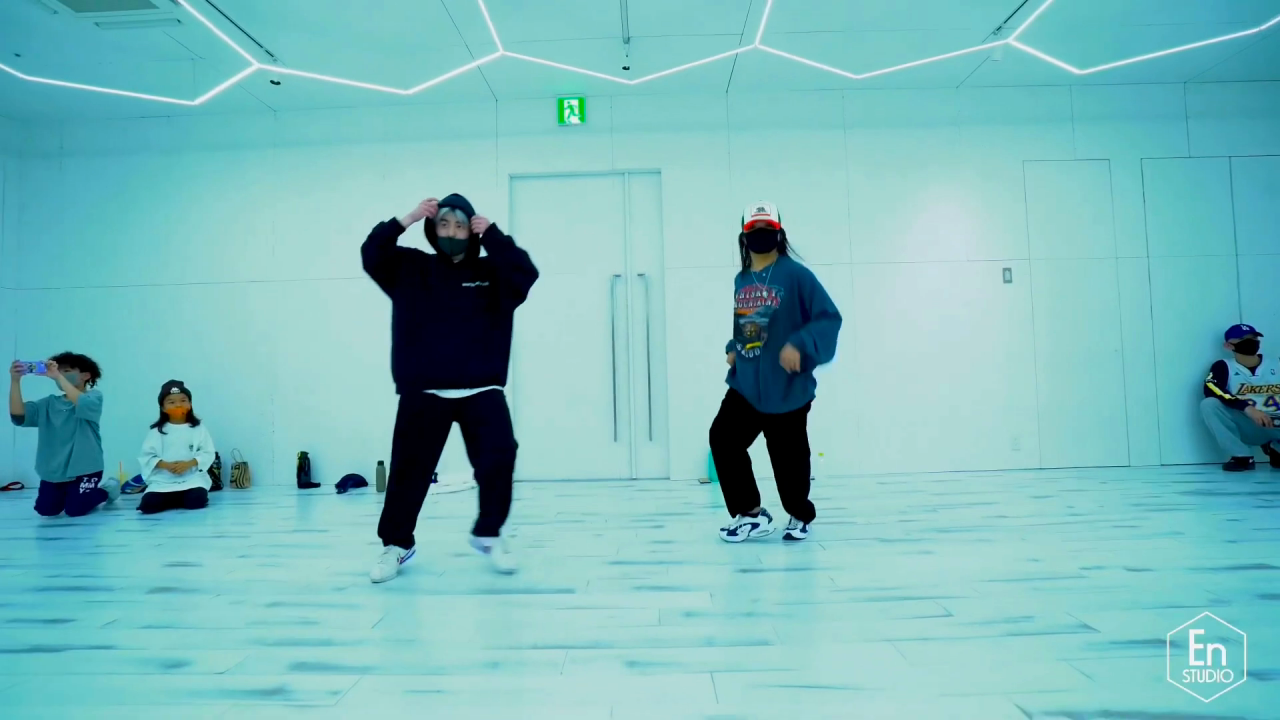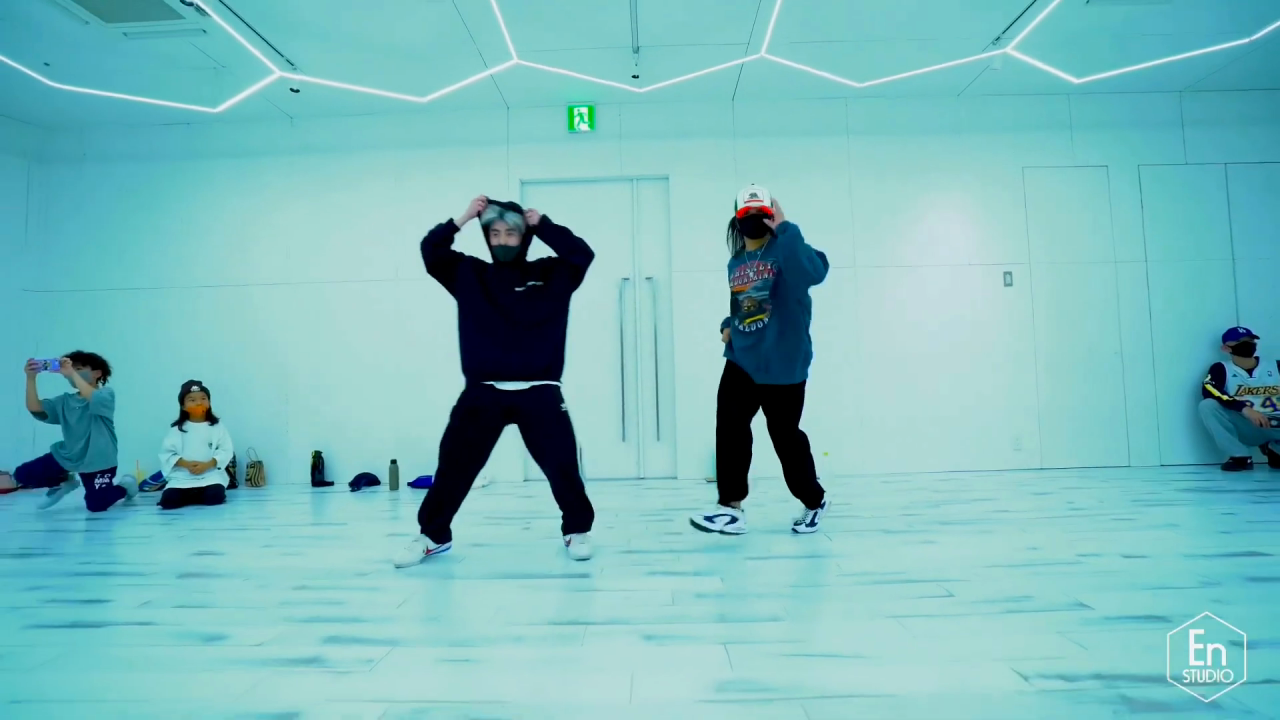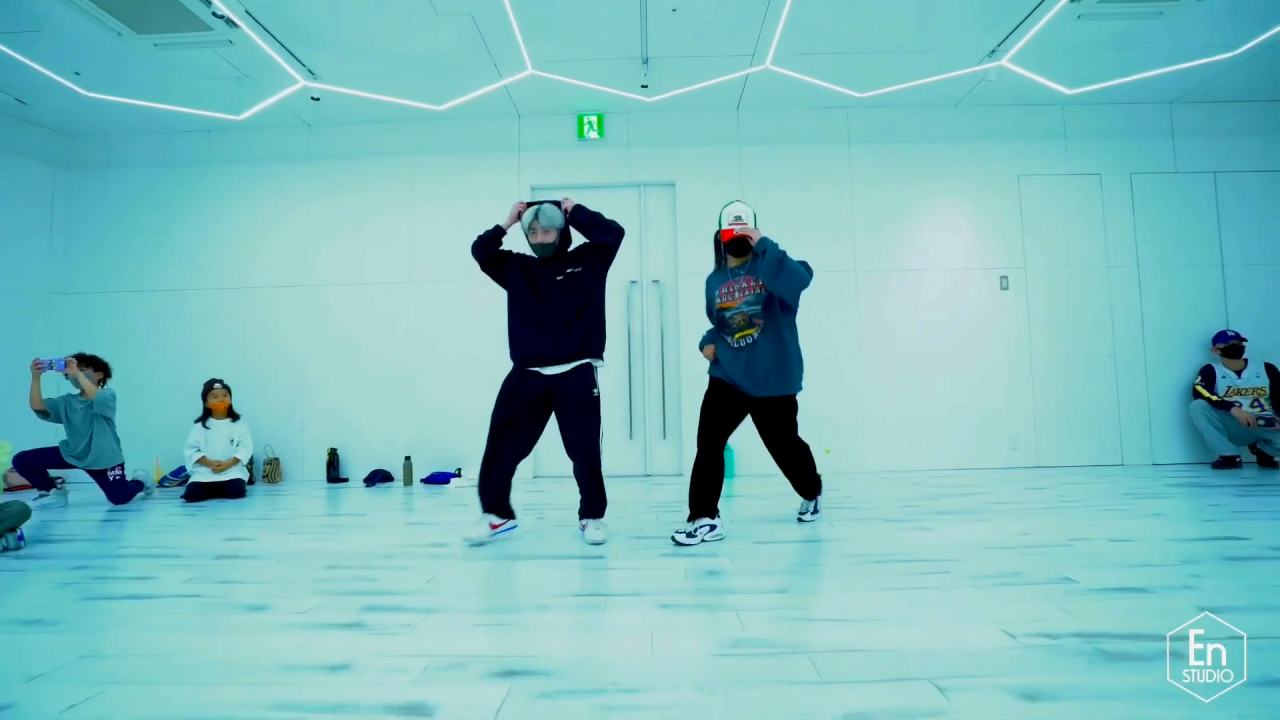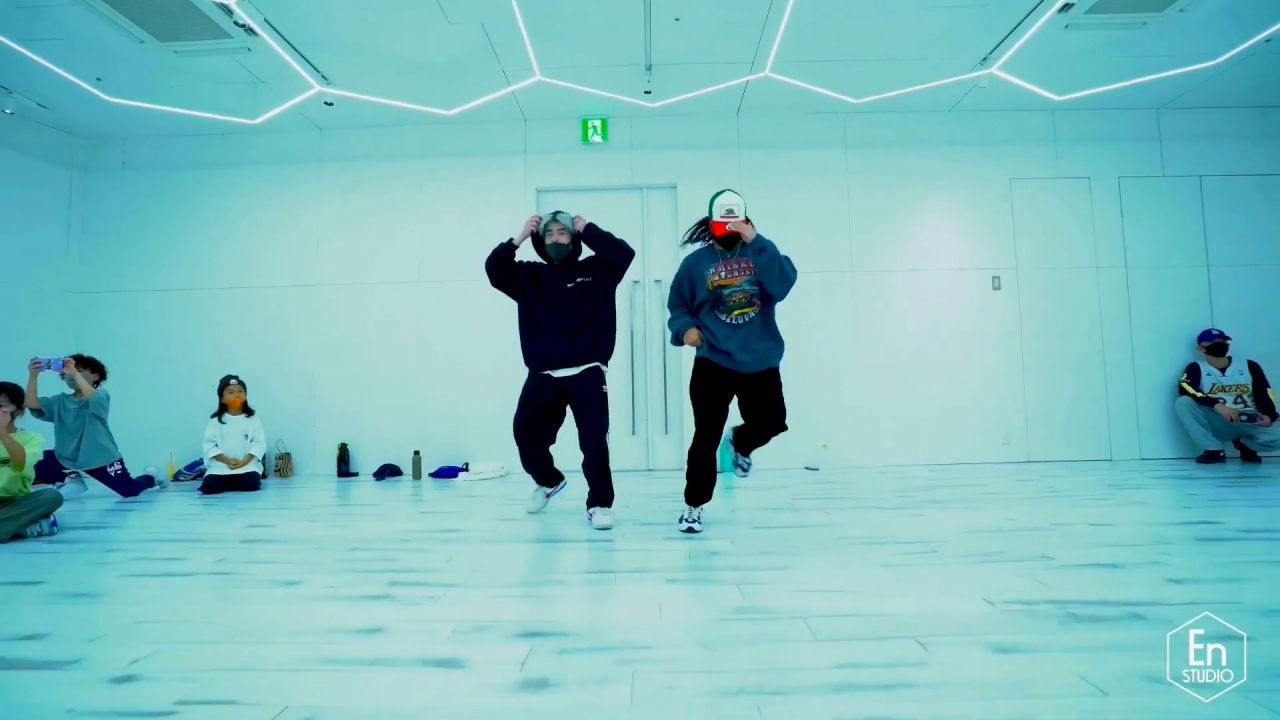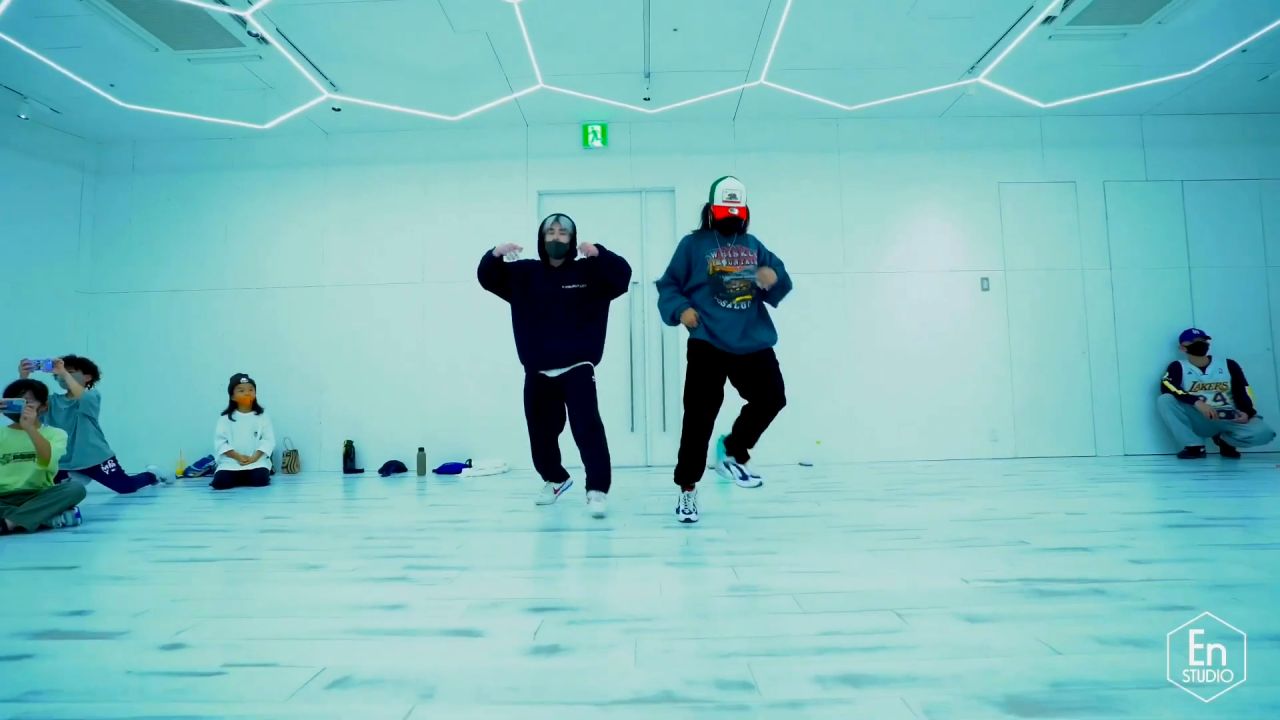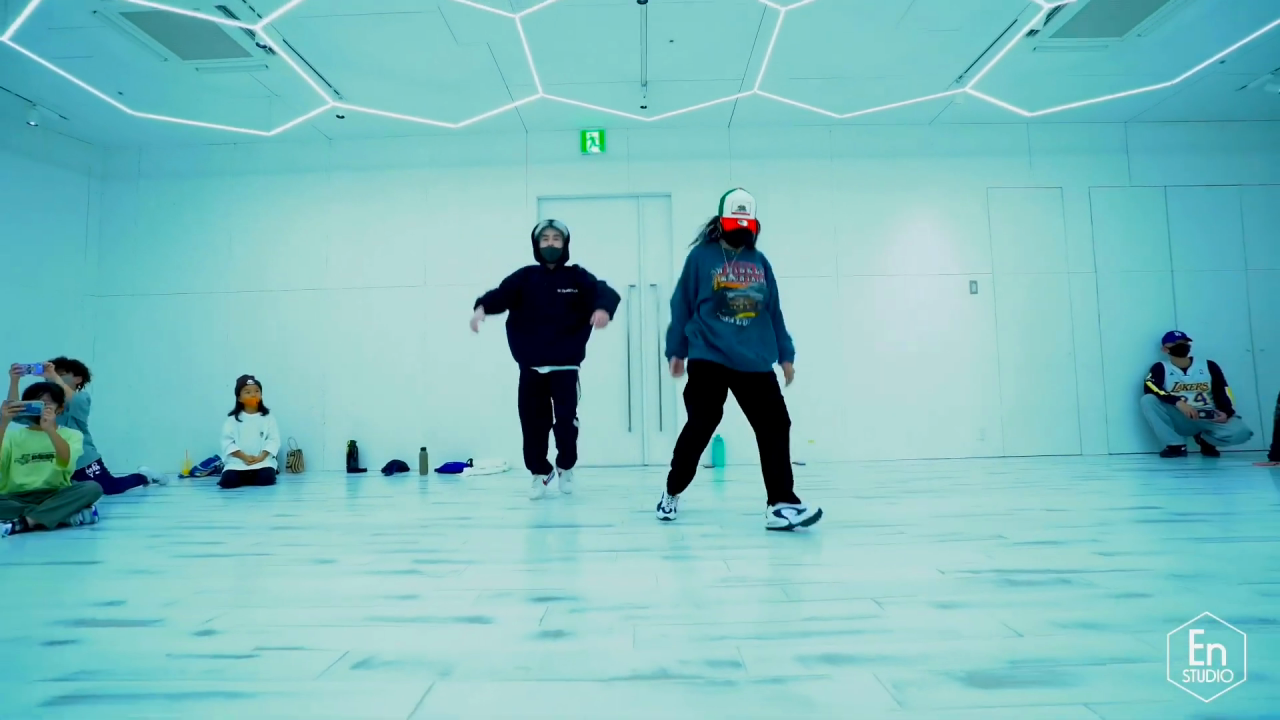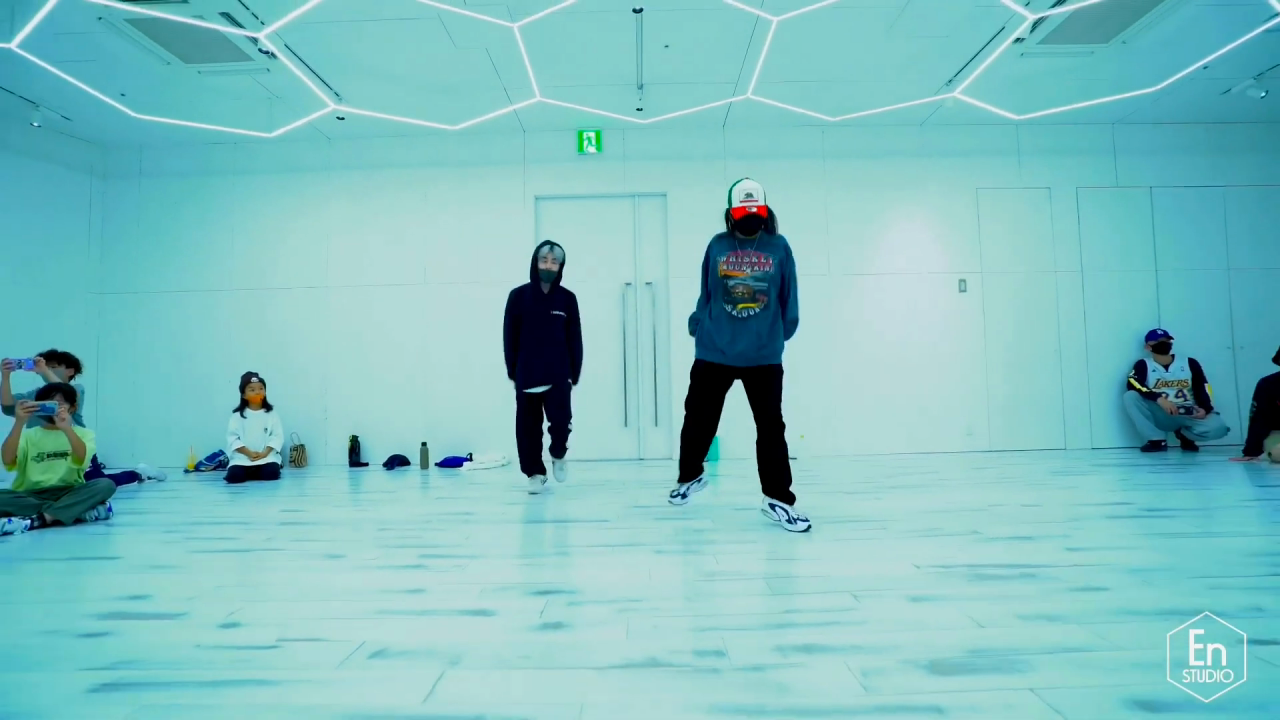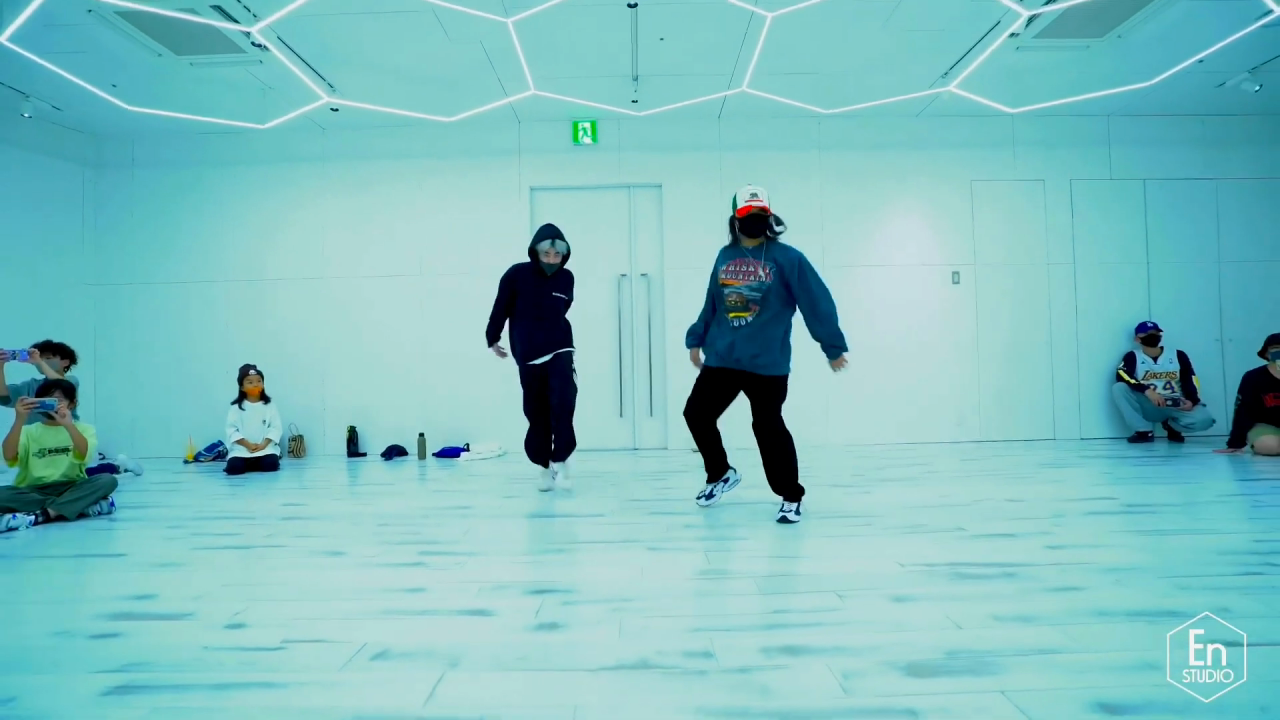
dt=0.2s
person 1, frame 1
left shoulder: (795, 274)
right shoulder: (741, 280)
left elbow: (827, 319)
left wrist: (801, 348)
right wrist: (733, 349)
left hip: (787, 389)
right hip: (745, 386)
left knee: (788, 459)
right knee: (722, 442)
left ankle: (801, 517)
right ankle: (751, 515)
person 1, frame 2
left shoulder: (785, 248)
right shoulder: (735, 262)
left elbow: (814, 270)
left wrist: (785, 229)
right wrist: (730, 326)
left hip: (781, 364)
right hip: (741, 360)
left knee: (786, 435)
right knee: (731, 427)
left ankle: (813, 501)
right ankle: (731, 506)
person 1, frame 3
left shoulder: (770, 266)
right shoulder: (715, 279)
left elbow: (798, 280)
left wrist: (763, 245)
right wrist: (709, 342)
left hip: (774, 378)
right hip: (727, 377)
left knee: (785, 446)
right knee: (709, 442)
left ankle: (811, 495)
right ankle: (704, 519)
person 1, frame 4
left shoulder: (757, 253)
right shoulder: (696, 261)
left elbow: (783, 284)
right elbow: (679, 306)
left wrist: (756, 241)
right wrist: (685, 329)
left hip: (760, 357)
right hip: (714, 359)
left knee: (771, 419)
right knee: (707, 432)
left ankle: (741, 443)
right ankle: (695, 503)
person 1, frame 5
left shoulder: (753, 245)
right shoulder: (693, 244)
left elbow: (779, 287)
right elbow: (668, 286)
left wrist: (774, 278)
right wrist: (680, 310)
left hip: (753, 340)
right hip: (708, 341)
left knee: (771, 393)
right knee: (700, 413)
left ankle: (733, 452)
right ankle: (687, 488)
person 1, frame 6
left shoulder: (759, 261)
right shoulder: (700, 255)
left elbow: (772, 310)
right elbow: (682, 304)
left wrist: (786, 355)
right wrist: (677, 349)
left hip: (755, 361)
right hip: (709, 356)
left knee: (775, 426)
right knee: (701, 424)
left ankle: (781, 504)
right ankle: (673, 492)
person 1, frame 7
left shoulder: (778, 247)
right shoulder: (718, 245)
left elbow: (787, 295)
left wrist: (781, 333)
right wrist: (699, 327)
left hip: (762, 355)
right hip: (715, 352)
left knee: (770, 423)
right knee: (699, 418)
right ankle: (690, 476)
person 1, frame 8
left shoulder: (786, 257)
right shoulder: (726, 255)
left elbow: (816, 300)
left wrist: (833, 347)
right wrist: (697, 339)
left hip: (765, 360)
right hip: (721, 357)
left knee: (768, 426)
right knee: (696, 413)
right ankle: (720, 475)
person 2, frame 1
left shoulder: (492, 271)
right shoulder: (413, 268)
left elbow: (526, 276)
right elbow: (372, 255)
left wrist: (493, 235)
right wrist: (406, 220)
left hip: (482, 389)
right hip: (425, 391)
left knee: (499, 457)
right knee: (408, 471)
left ankle: (488, 534)
right ankle: (396, 544)
person 2, frame 2
left shoulder: (548, 274)
right shoulder: (469, 274)
left elbow: (581, 255)
right elbow: (432, 252)
left wrist: (542, 225)
right wrist: (462, 220)
left hip: (538, 387)
right hip: (484, 389)
left knee: (561, 458)
right knee: (455, 461)
left ankle: (577, 529)
right ankle: (433, 535)
person 2, frame 3
left shoulder: (586, 260)
right shoulder: (518, 268)
left elbow: (613, 235)
right elbow: (482, 252)
left wrist: (576, 212)
right wrist: (507, 223)
left hip: (576, 372)
right hip: (528, 373)
left knee: (584, 446)
right knee: (503, 440)
left ankle: (592, 516)
right ankle: (497, 514)
person 2, frame 4
left shoulder: (595, 271)
right shoulder: (529, 276)
left elbow: (624, 253)
right elbow: (494, 269)
left wrist: (587, 230)
right wrist: (520, 237)
left hip: (586, 372)
right hip: (543, 374)
left knee: (594, 438)
right knee: (527, 433)
left ankle: (600, 504)
right ankle: (549, 481)
person 2, frame 5
left shoulder: (588, 271)
right shoulder: (524, 274)
left elbow: (622, 272)
right elbow: (488, 277)
left wrist: (597, 253)
right wrist: (496, 254)
left hip: (577, 366)
right hip: (539, 370)
left knee: (587, 424)
right knee: (542, 432)
left ankle: (597, 489)
right ankle: (555, 480)
person 2, frame 6
left shoulder: (577, 277)
right shoulder: (525, 277)
left elbow: (606, 293)
right elbow: (501, 296)
left wrist: (604, 308)
right wrist: (482, 308)
left hip: (565, 364)
right hip: (532, 365)
left knee: (565, 421)
right knee: (533, 422)
left ankle: (565, 467)
right ankle: (541, 472)
person 2, frame 7
left shoulder: (567, 299)
right shoulder: (518, 297)
left elbow: (574, 339)
right elbow: (511, 338)
left wrist: (573, 375)
right wrist: (513, 371)
left hip: (558, 378)
right hip: (527, 380)
left knee: (561, 426)
right knee: (527, 431)
left ankle: (558, 454)
right ankle: (535, 473)
person 2, frame 8
left shoulder: (566, 278)
right shoulder: (516, 275)
right elbow: (501, 309)
right wrist: (492, 338)
left hip: (559, 350)
right hip: (529, 355)
left knee: (564, 399)
right knee: (536, 412)
